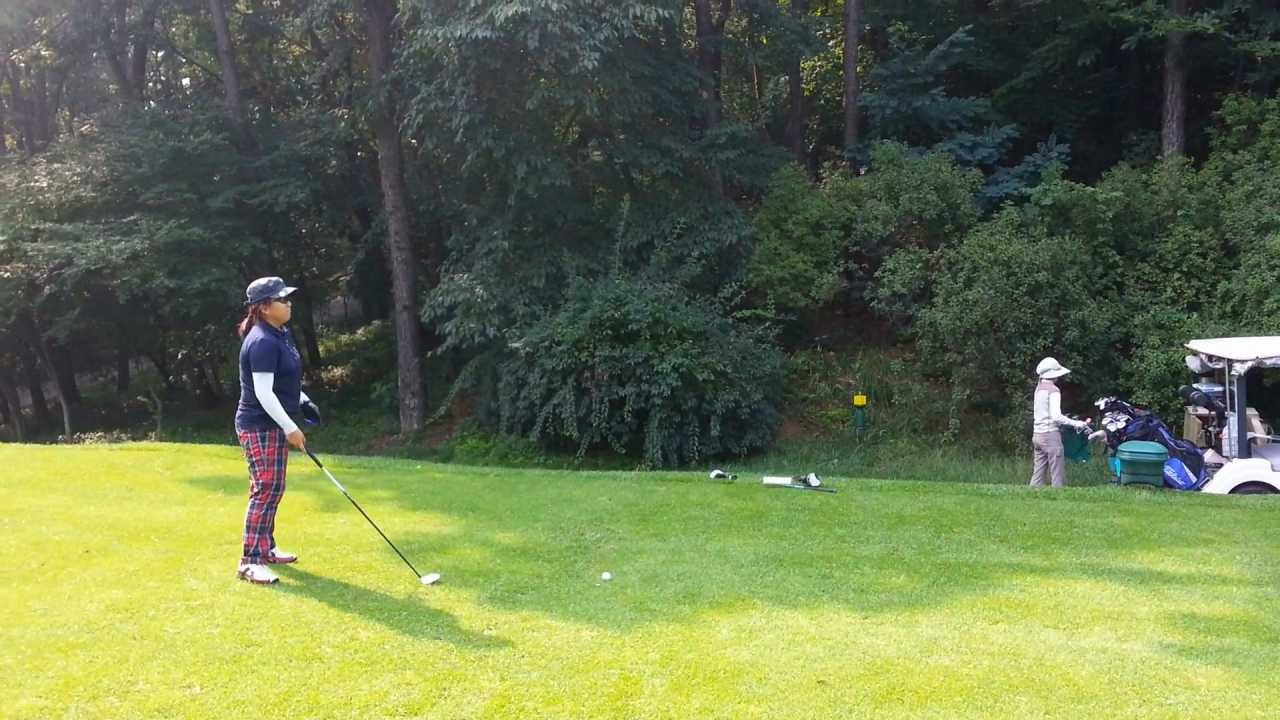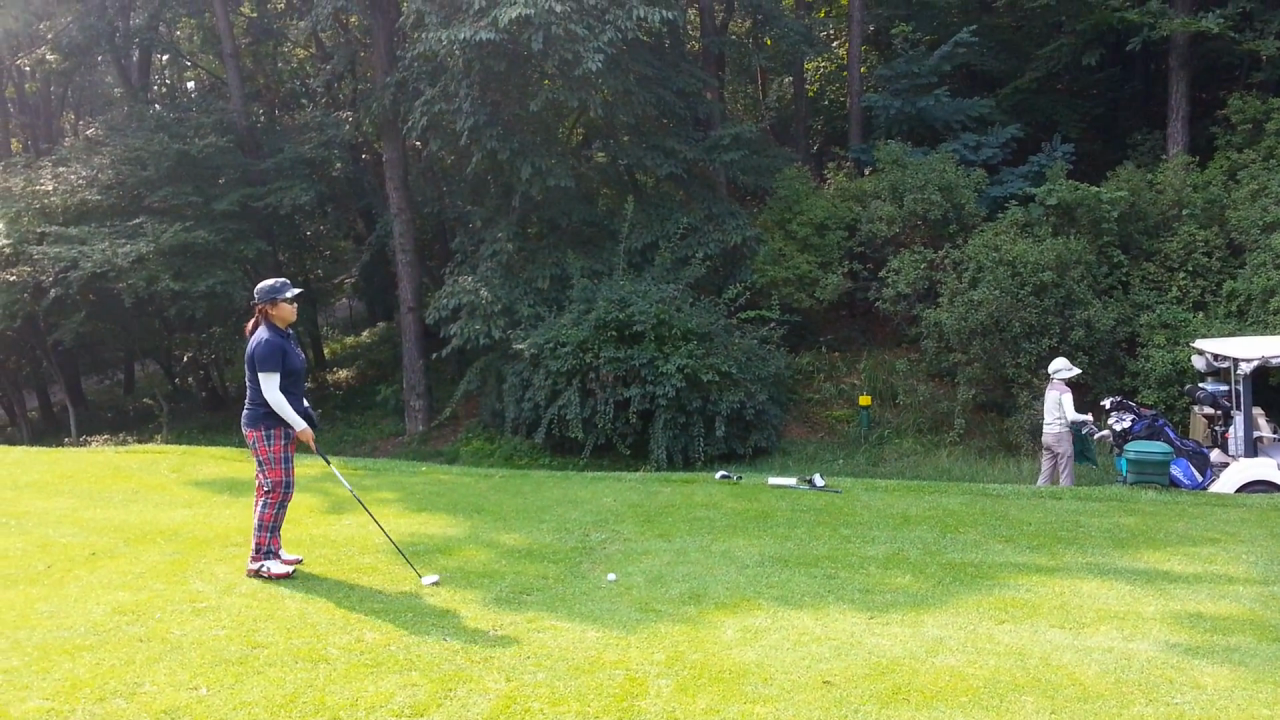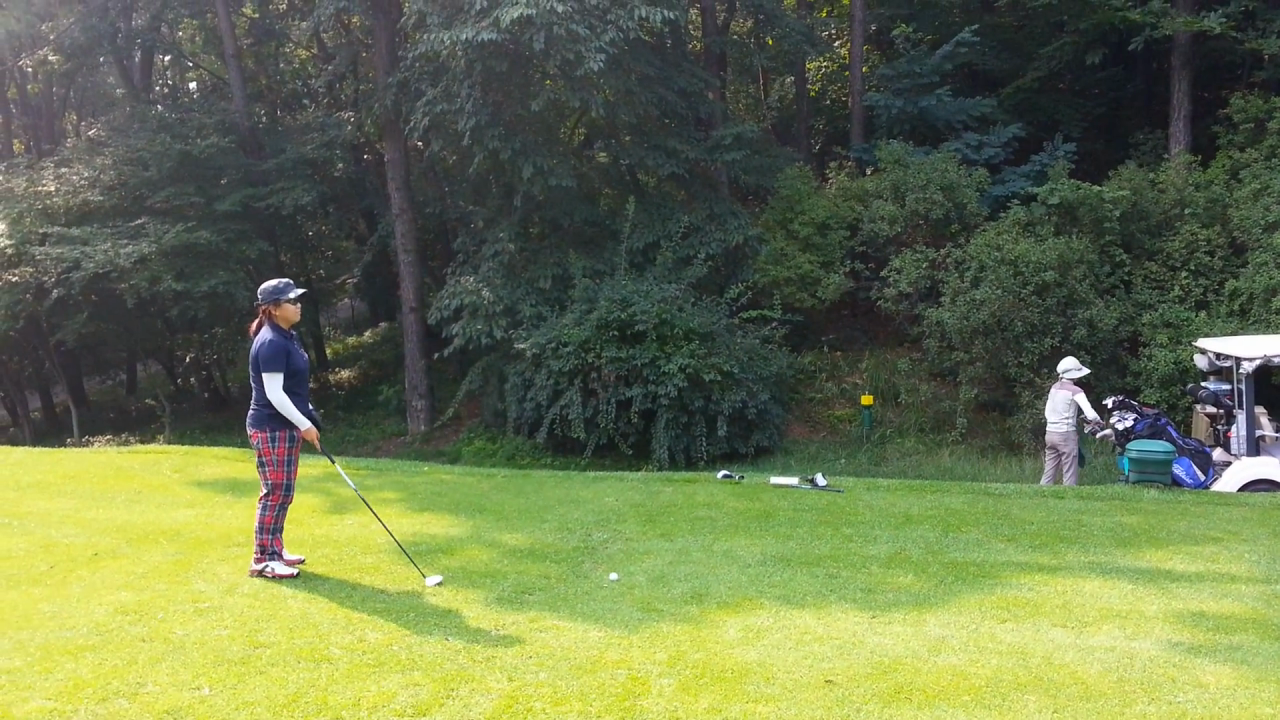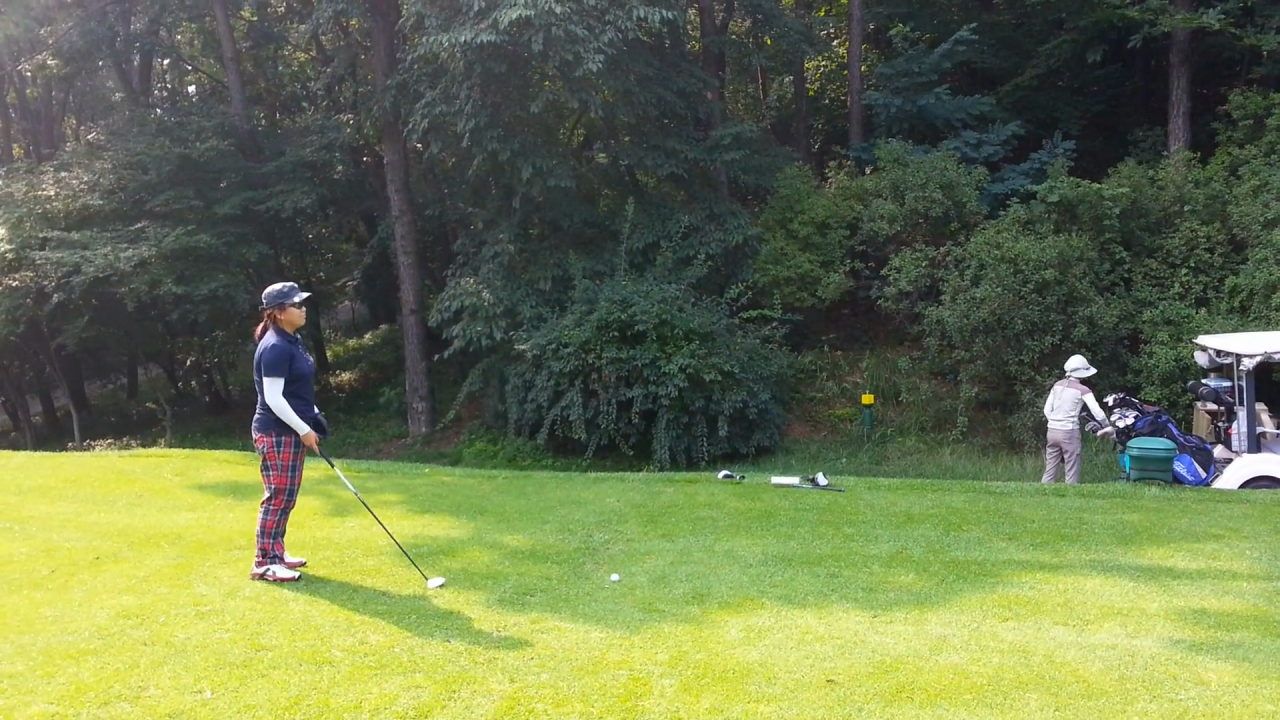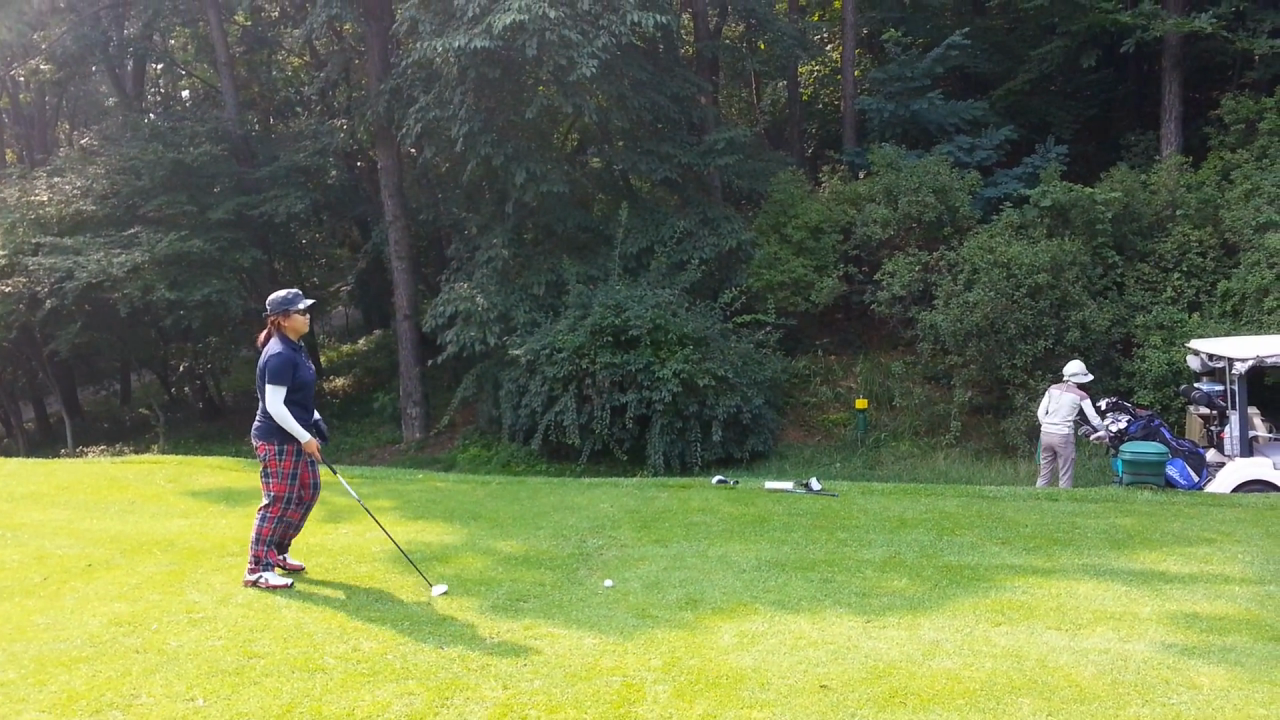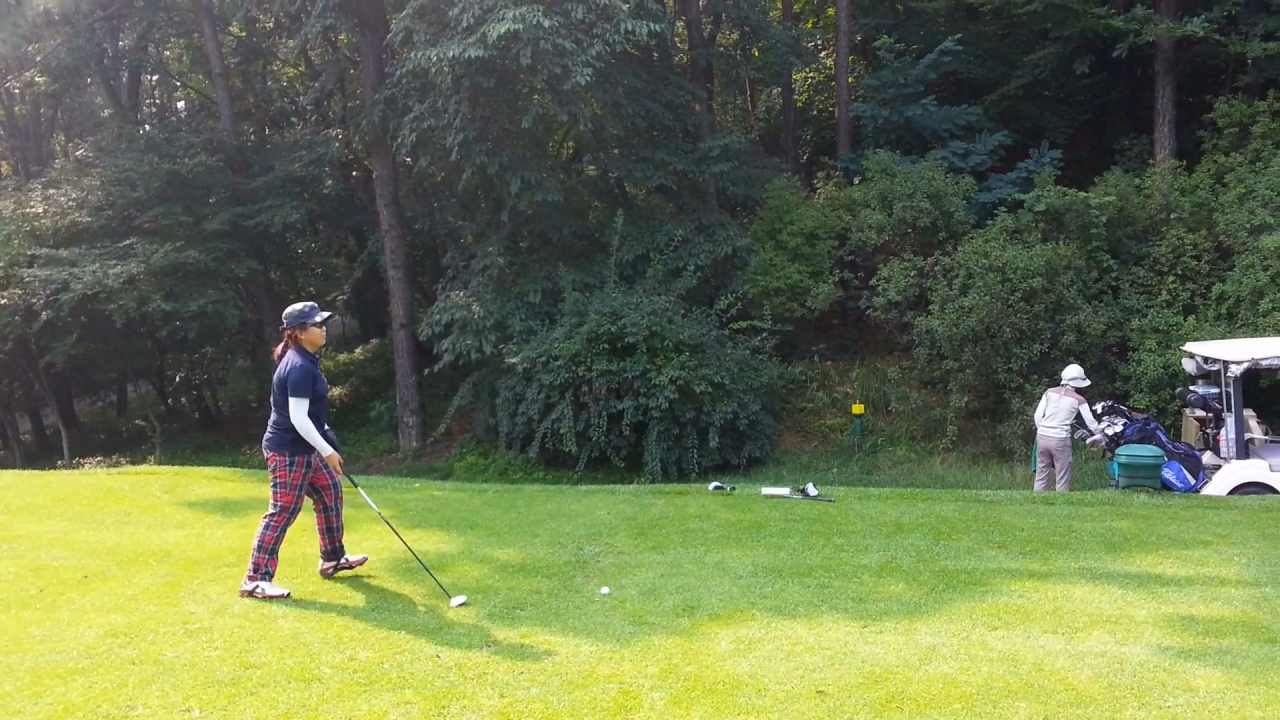
dt=0.2s
person 1, frame 1
left shoulder: (282, 335)
right shoulder: (262, 342)
right elbow: (264, 393)
left wrist: (304, 401)
right wrist: (291, 428)
left hip: (274, 425)
right hip: (260, 426)
left knee: (269, 488)
right knee: (267, 489)
left ankle: (265, 548)
right ankle: (251, 561)
person 1, frame 2
left shoulder: (286, 336)
right shoulder: (267, 342)
right elbow: (270, 393)
left wrist: (304, 408)
right wrist: (300, 425)
left hip: (280, 425)
right hip: (266, 426)
left knee: (273, 488)
right knee: (278, 488)
left ankle: (270, 549)
right ankle: (260, 559)
person 1, frame 3
left shoulder: (288, 337)
right shoulder: (271, 343)
right elbow: (274, 393)
left wrist: (307, 410)
right wrist: (304, 424)
left hip: (285, 426)
right hip: (271, 428)
left knee: (281, 491)
right knee: (277, 492)
left ankle: (273, 549)
right ankle: (263, 559)
person 1, frame 4
left shoulder: (293, 341)
right shoulder: (275, 347)
right elbow: (273, 398)
left wrist: (313, 413)
right wrist: (304, 429)
left hip: (291, 430)
right hip: (276, 432)
left knee: (287, 494)
right knee: (279, 496)
left ankle: (275, 551)
right ankle: (264, 563)
person 1, frame 5
left shoulder: (295, 348)
right shoulder: (279, 355)
right elbow: (274, 406)
left wrist: (314, 419)
right wrist: (306, 437)
left hip: (292, 437)
right hip: (277, 439)
left knee: (307, 491)
right knee: (277, 503)
left ankle: (279, 552)
right ankle: (257, 570)
person 1, frame 6
left shoulder: (305, 361)
right shoulder: (299, 367)
right elbow: (298, 418)
left wrist: (325, 430)
right wrist: (328, 451)
left hip: (303, 448)
right hip: (288, 451)
left knee: (330, 495)
right knee: (281, 513)
left ankle: (333, 559)
right ankle: (255, 579)
